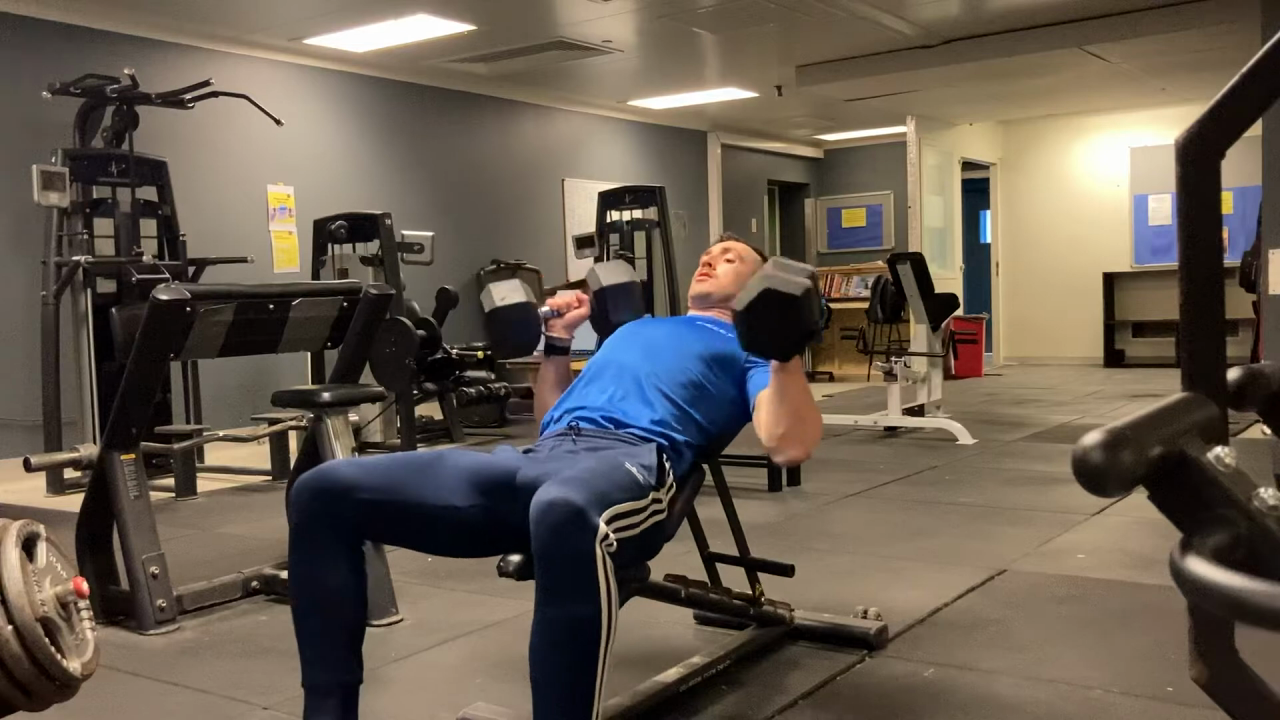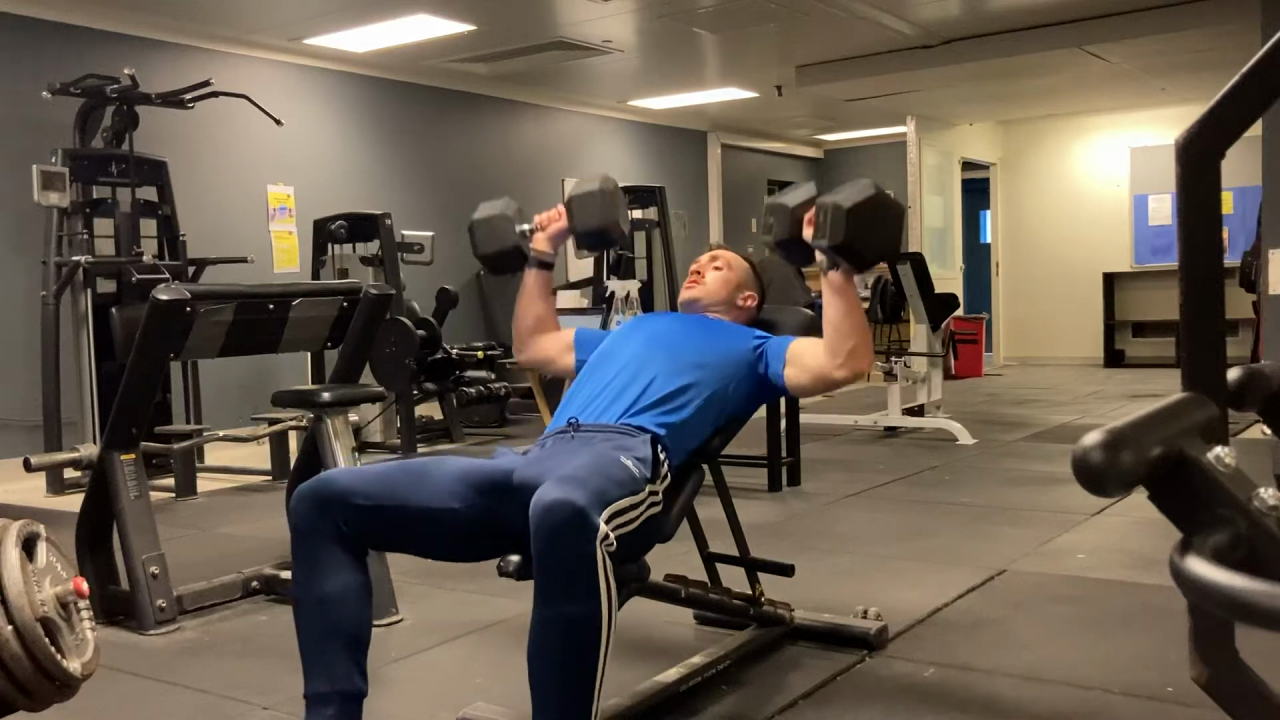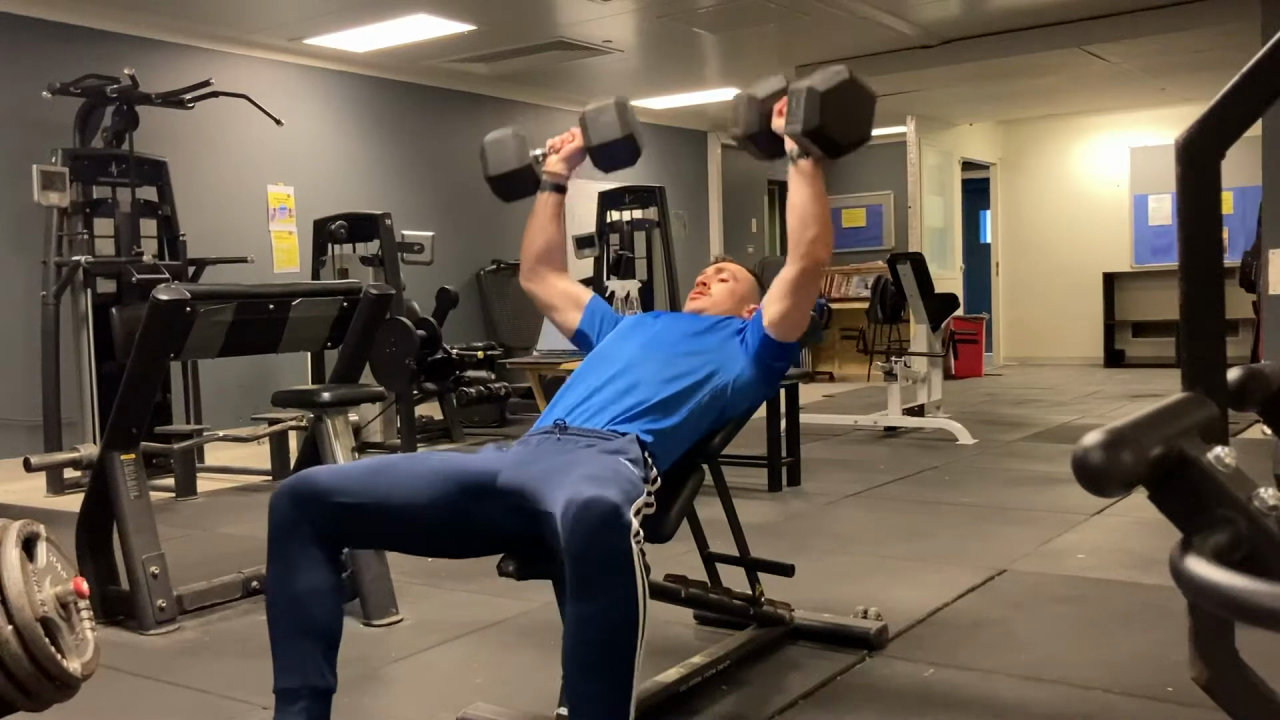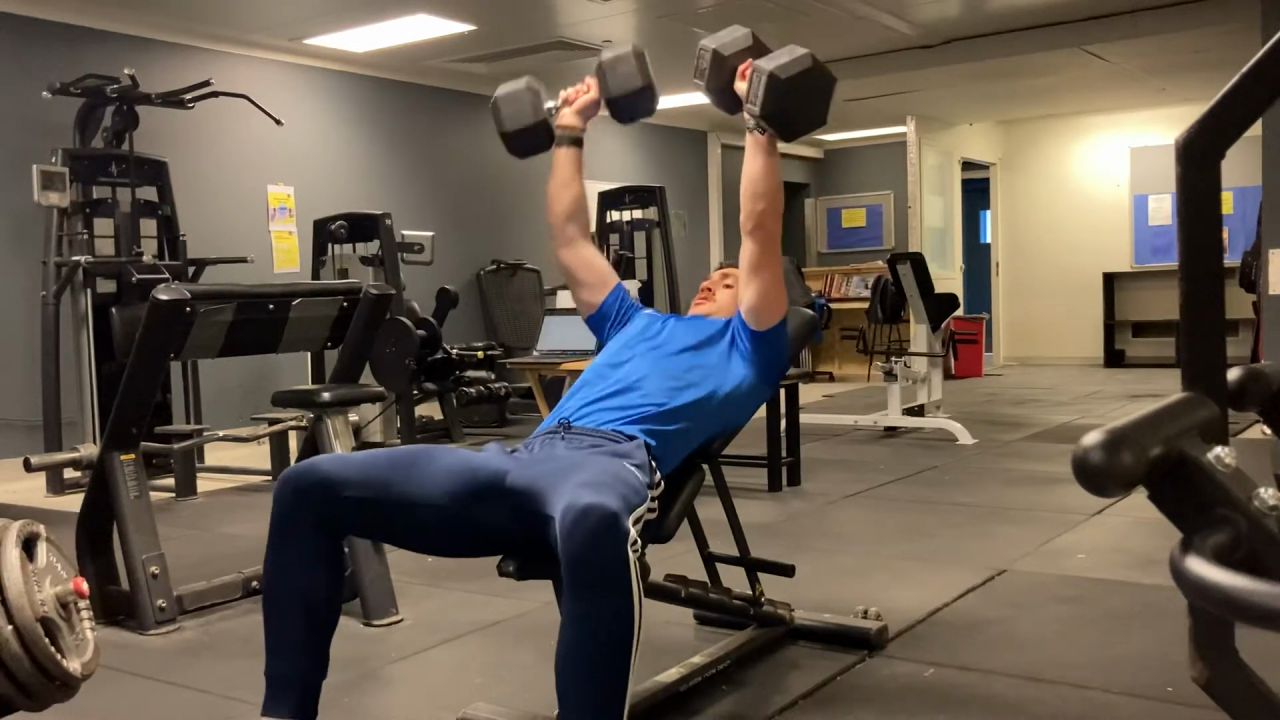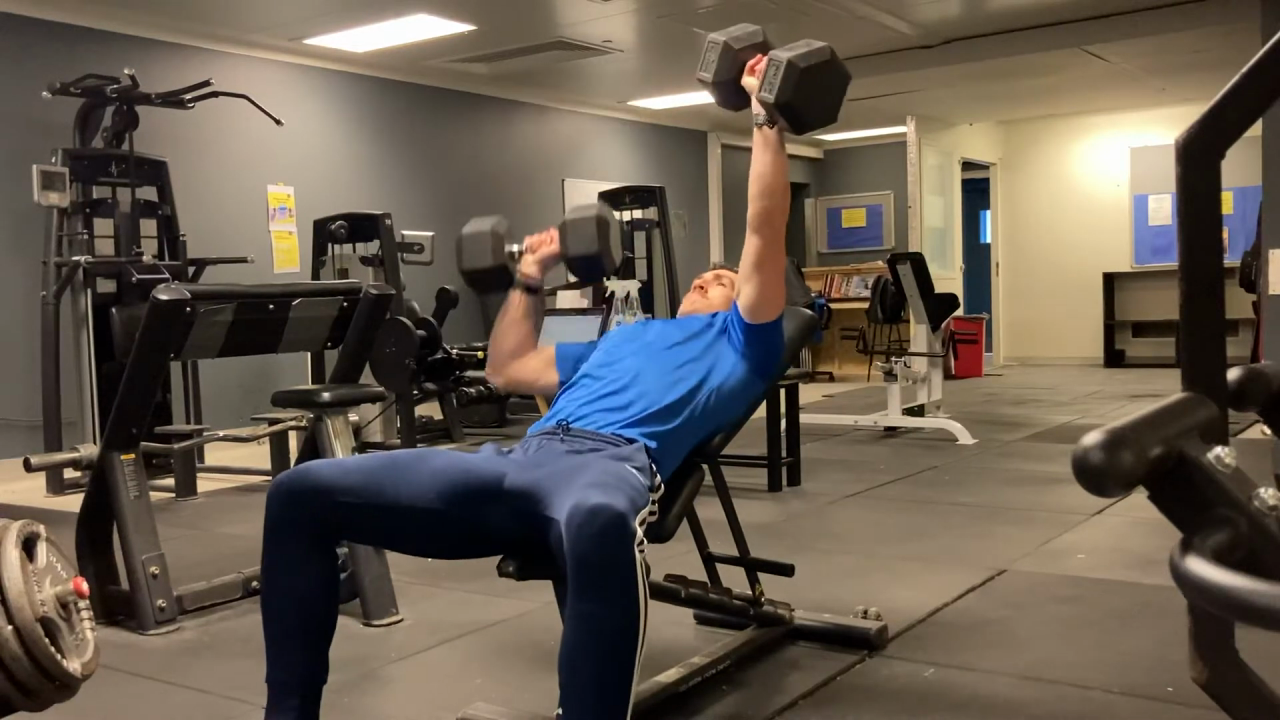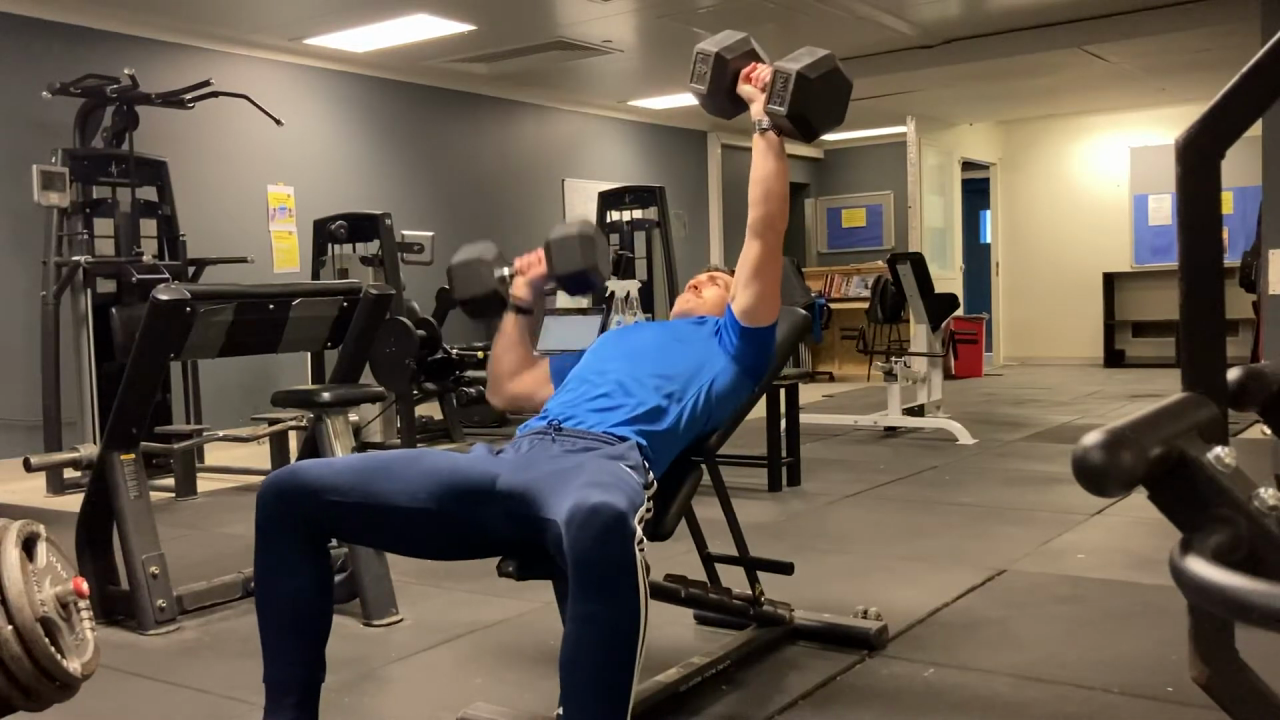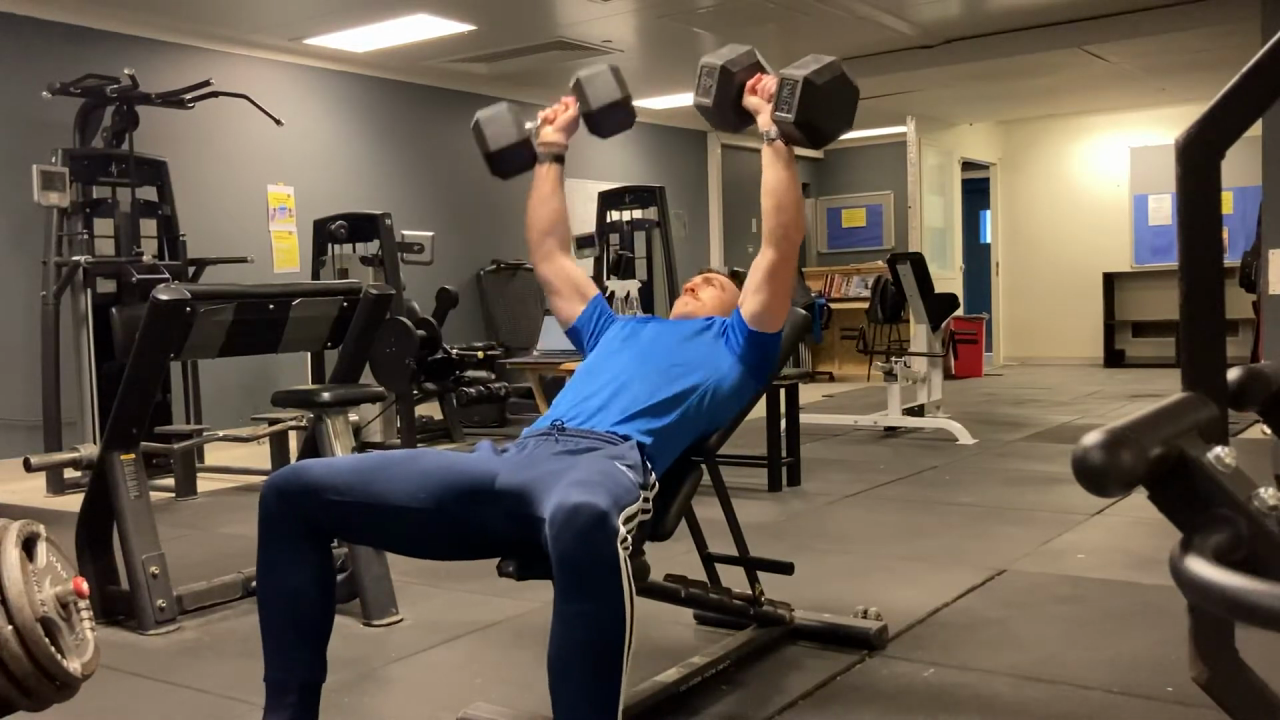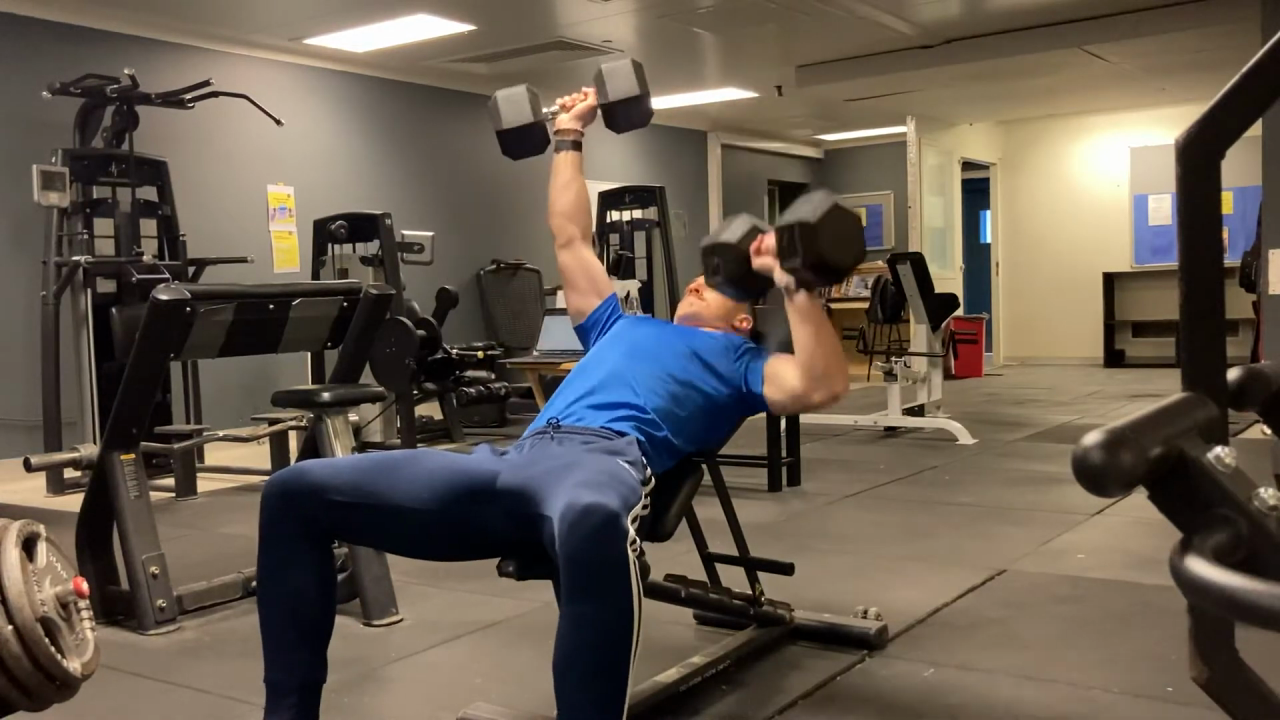
dt=0.5s
person 1, frame 1
left shoulder: (745, 353)
right shoulder: (632, 329)
left elbow: (791, 446)
right wrist: (557, 339)
left hip: (630, 462)
right hip: (536, 459)
left knee: (562, 512)
right knee: (325, 492)
person 1, frame 2
left shoulder: (749, 347)
right shoulder: (627, 329)
left elbow: (845, 363)
right elbow: (530, 346)
right wrist: (542, 255)
left hip: (626, 459)
right hip: (531, 460)
left knee: (562, 511)
right knee: (325, 500)
person 1, frame 3
left shoulder: (746, 349)
right shoulder: (624, 329)
left elbow: (807, 262)
right elbow: (541, 275)
left wrist: (801, 153)
right wrist: (556, 178)
left hip: (610, 458)
right hip: (514, 456)
left knee: (595, 517)
right knee: (305, 499)
person 1, frame 4
left shoulder: (747, 349)
right shoulder: (638, 324)
left elbow: (759, 234)
right elbow: (570, 237)
left wrist: (758, 120)
right wrist: (569, 131)
left hip: (616, 460)
right hip: (523, 457)
left knee: (592, 520)
right knee: (310, 487)
person 1, frame 5
left shoulder: (739, 342)
right shoulder: (620, 338)
left elbow: (765, 233)
right elbow: (506, 370)
left wrist: (766, 116)
right wrist: (528, 277)
left hip: (614, 462)
right hip: (518, 459)
left knee: (598, 523)
right knee: (301, 492)
person 1, frame 6
left shoulder: (731, 343)
right shoulder: (615, 339)
left elbow: (764, 236)
right elbow: (506, 389)
left wrist: (766, 121)
right wrist: (520, 298)
left hip: (607, 461)
right hip: (512, 457)
left knee: (599, 522)
right knee: (291, 493)
person 1, frame 7
left shoulder: (734, 346)
right shoulder: (618, 330)
left elbow: (779, 250)
right elbow: (548, 255)
left wrist: (772, 129)
right wrist: (550, 151)
left hip: (607, 461)
right hip: (513, 459)
left knee: (582, 521)
right knee: (295, 491)
person 1, frame 8
left shoulder: (739, 360)
right shoulder: (621, 328)
left elbow: (822, 383)
right elbow: (571, 240)
left wrist: (791, 282)
right wrist: (568, 135)
left hip: (604, 458)
right hip: (511, 459)
left knee: (591, 523)
right knee: (296, 493)
